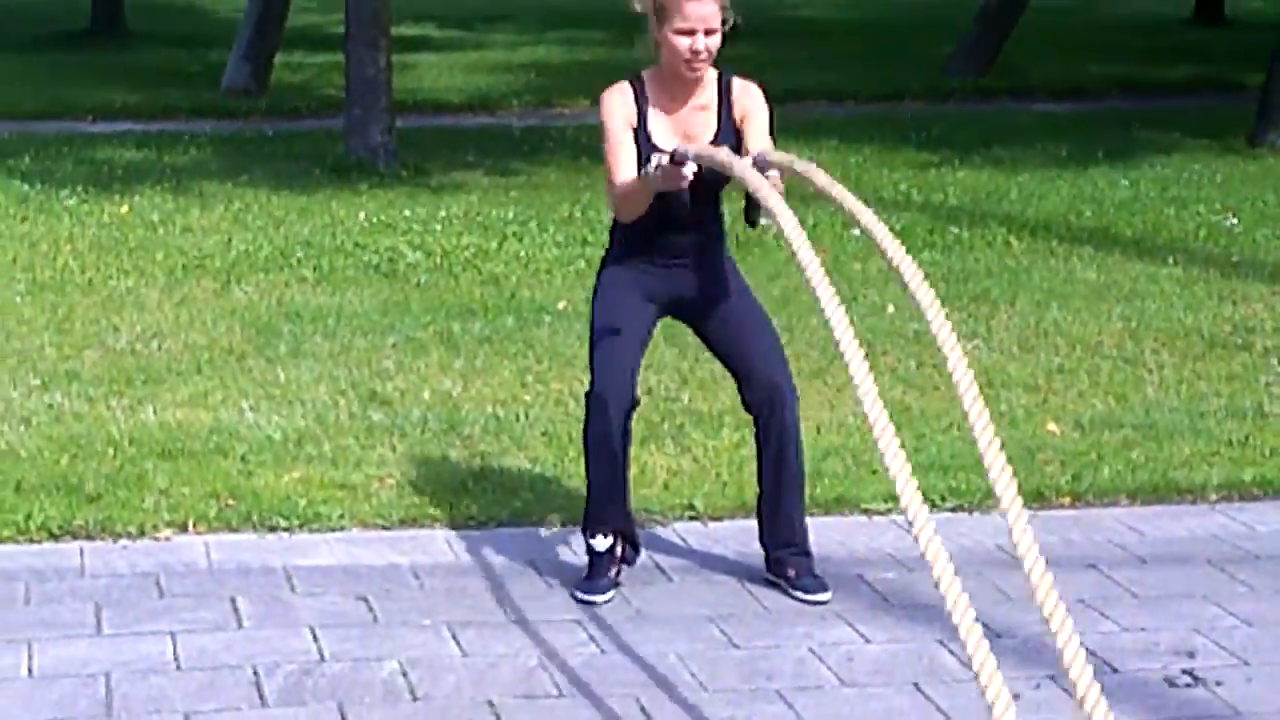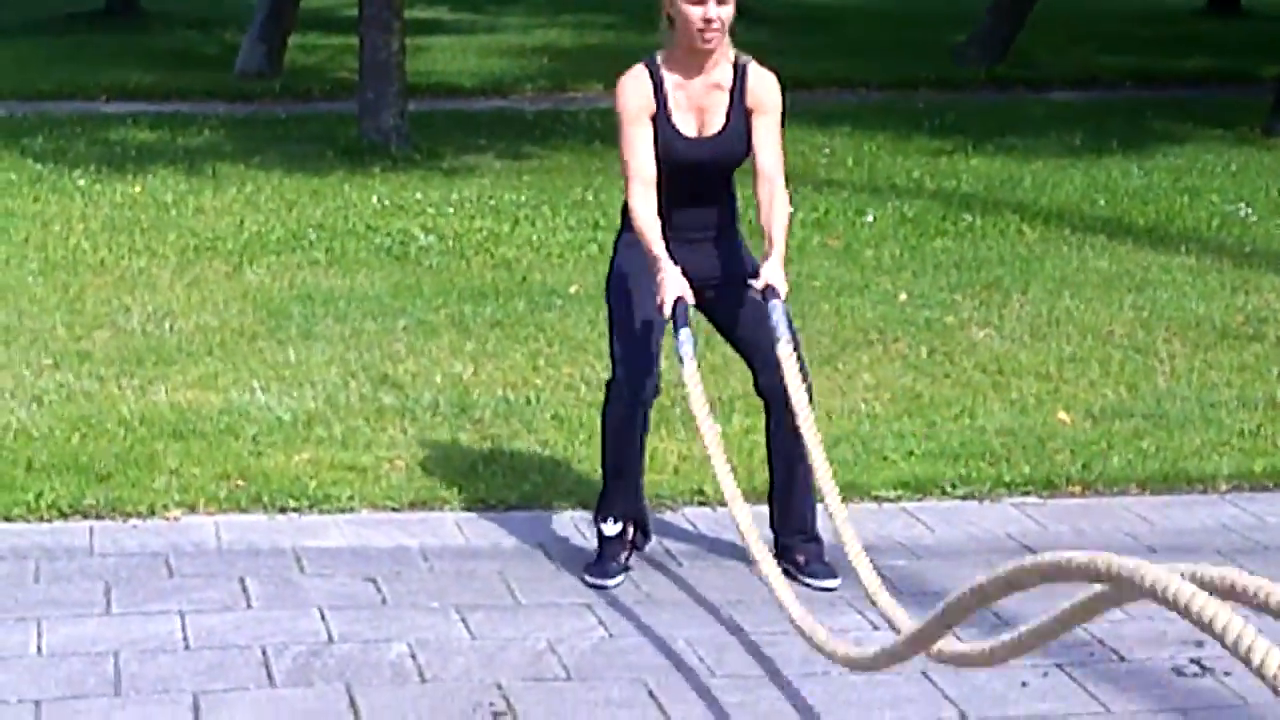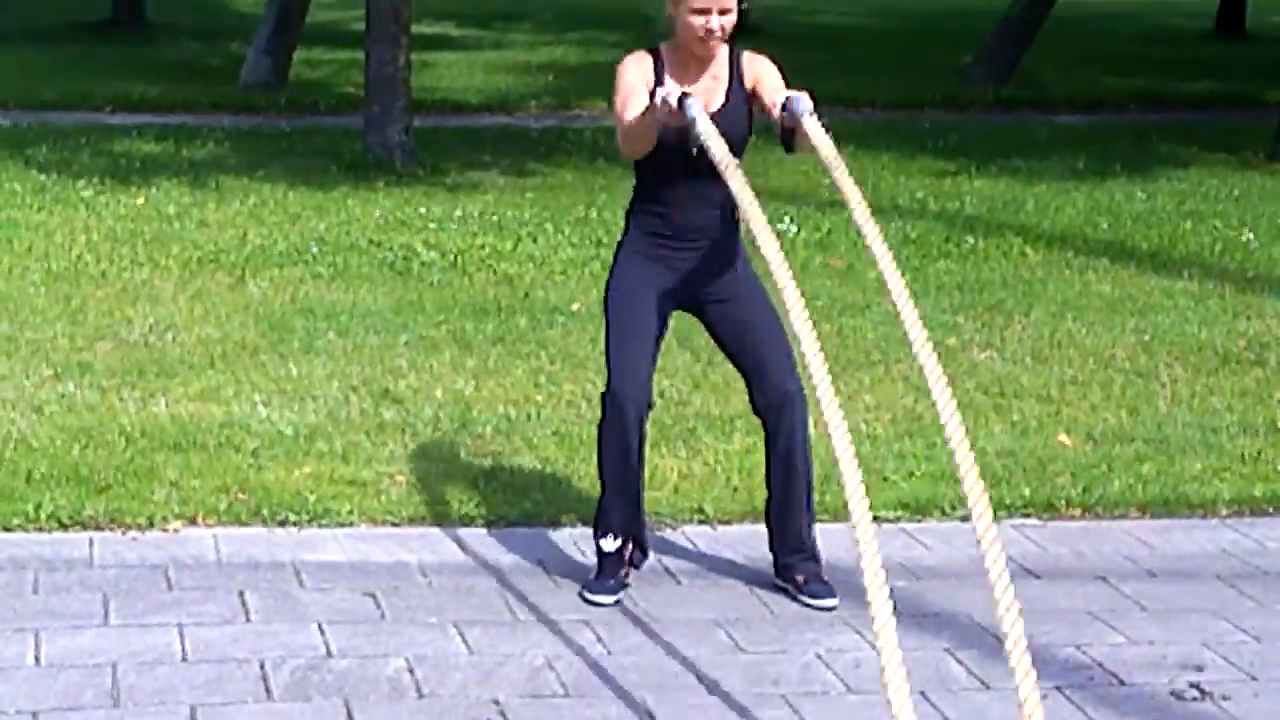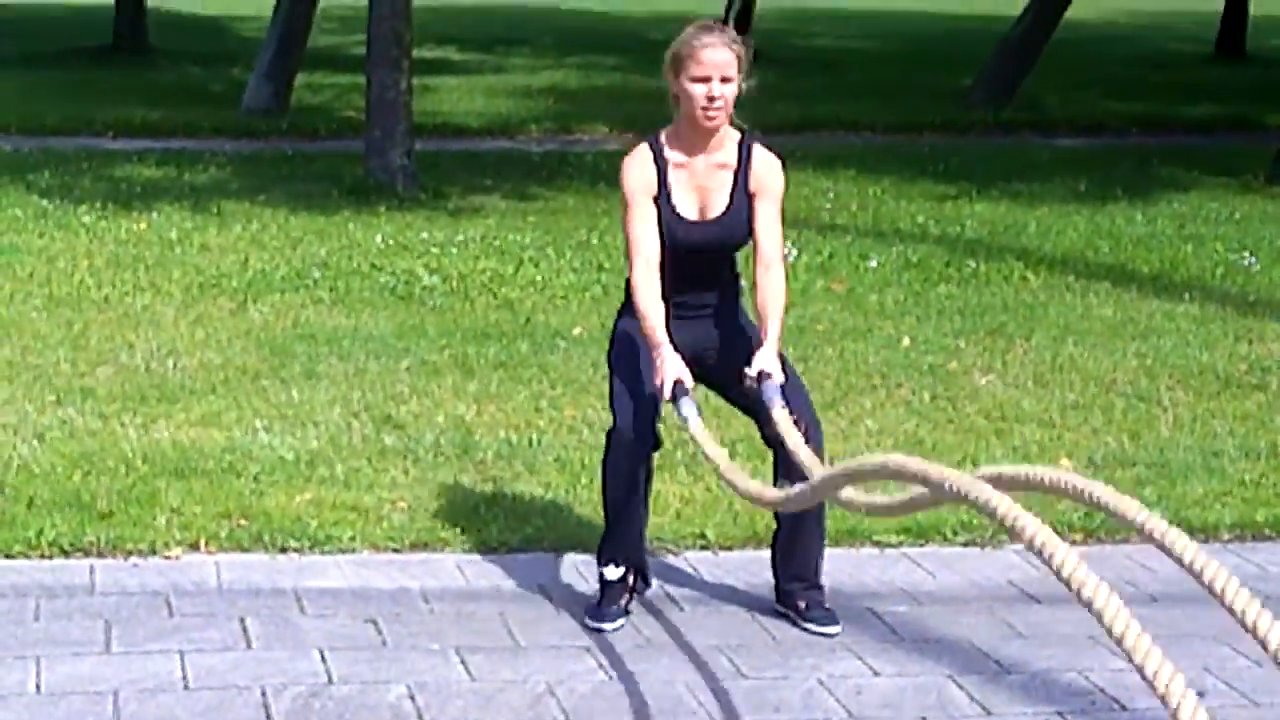
dt=0.2s
person 1, frame 1
left shoulder: (742, 98)
right shoulder: (622, 101)
left elbow: (763, 171)
right elbow: (623, 207)
left wrist: (765, 179)
right wrist: (655, 180)
left hip: (709, 267)
right hip: (635, 271)
left knee: (774, 391)
right knee: (609, 395)
left ankle: (787, 552)
right ankle: (607, 546)
person 1, frame 2
left shoulder: (757, 82)
right shoulder: (639, 82)
left elbow: (772, 182)
right elbow: (640, 193)
left wrist: (775, 259)
right wrist: (665, 268)
left hip: (721, 251)
right hip: (649, 257)
left knee: (788, 379)
right knee: (631, 382)
left ankle: (797, 539)
right ankle: (618, 531)
person 1, frame 3
left shoulder: (753, 70)
right shoulder: (640, 69)
left elbow: (782, 110)
right elbow: (630, 144)
left wrist: (795, 112)
right wrist: (660, 115)
left hip: (720, 257)
right hip: (647, 258)
left knee: (784, 393)
right knee: (626, 397)
left ankle: (795, 557)
right ankle: (617, 547)
person 1, frame 4
left shoulder: (761, 164)
right shoulder: (643, 164)
left elbow: (769, 267)
right elbow: (644, 276)
left wrist: (769, 346)
right wrist: (660, 353)
left hip: (724, 325)
right hip: (651, 328)
left knee: (799, 426)
right knee: (632, 434)
left ankle: (799, 585)
right ankle: (619, 577)
